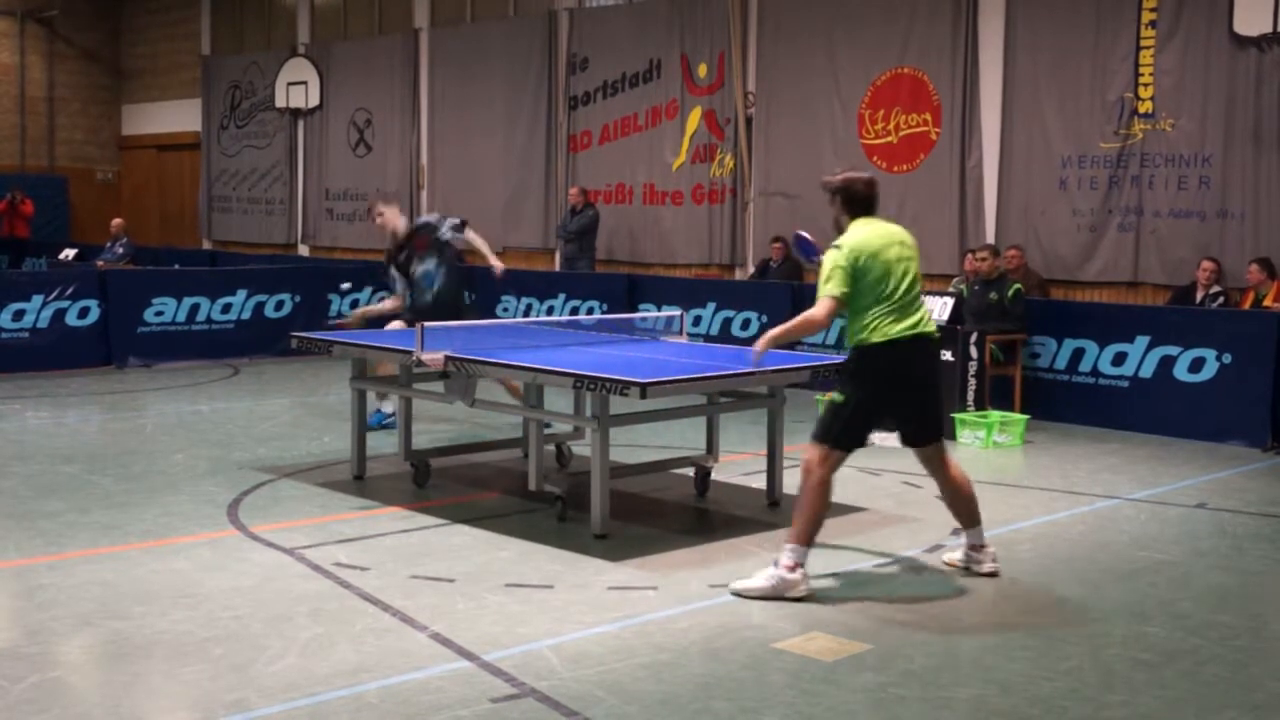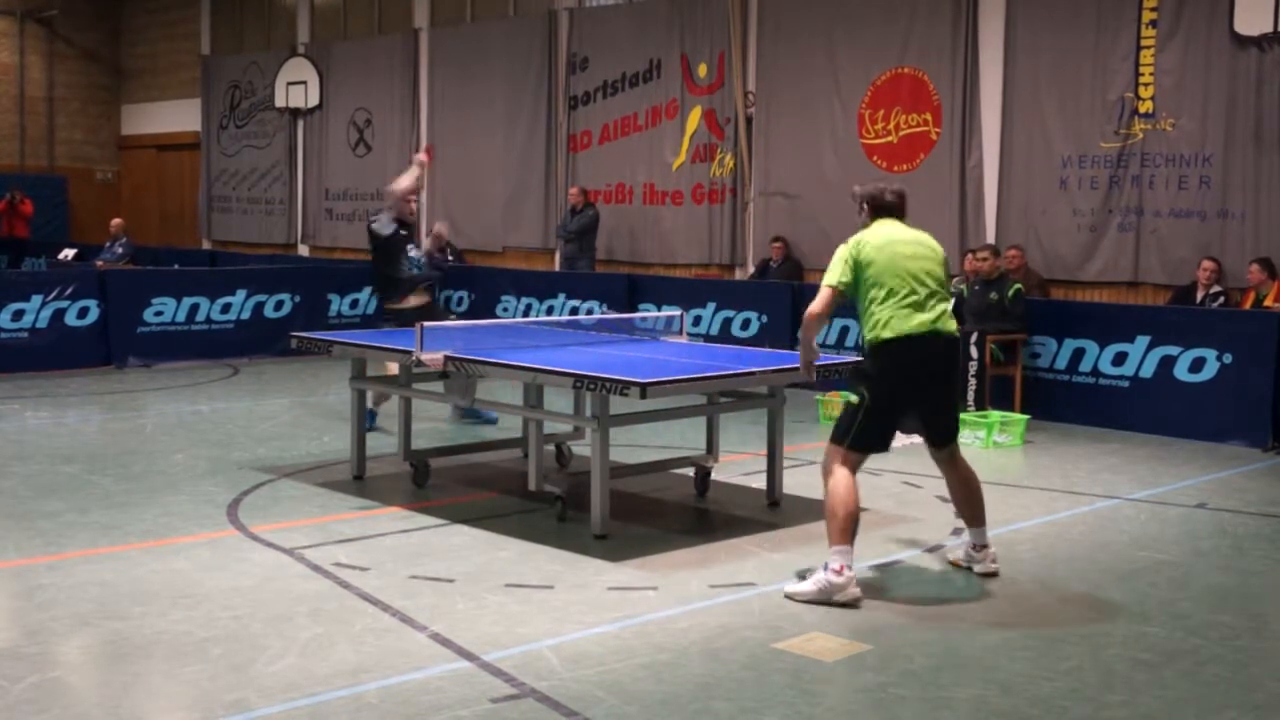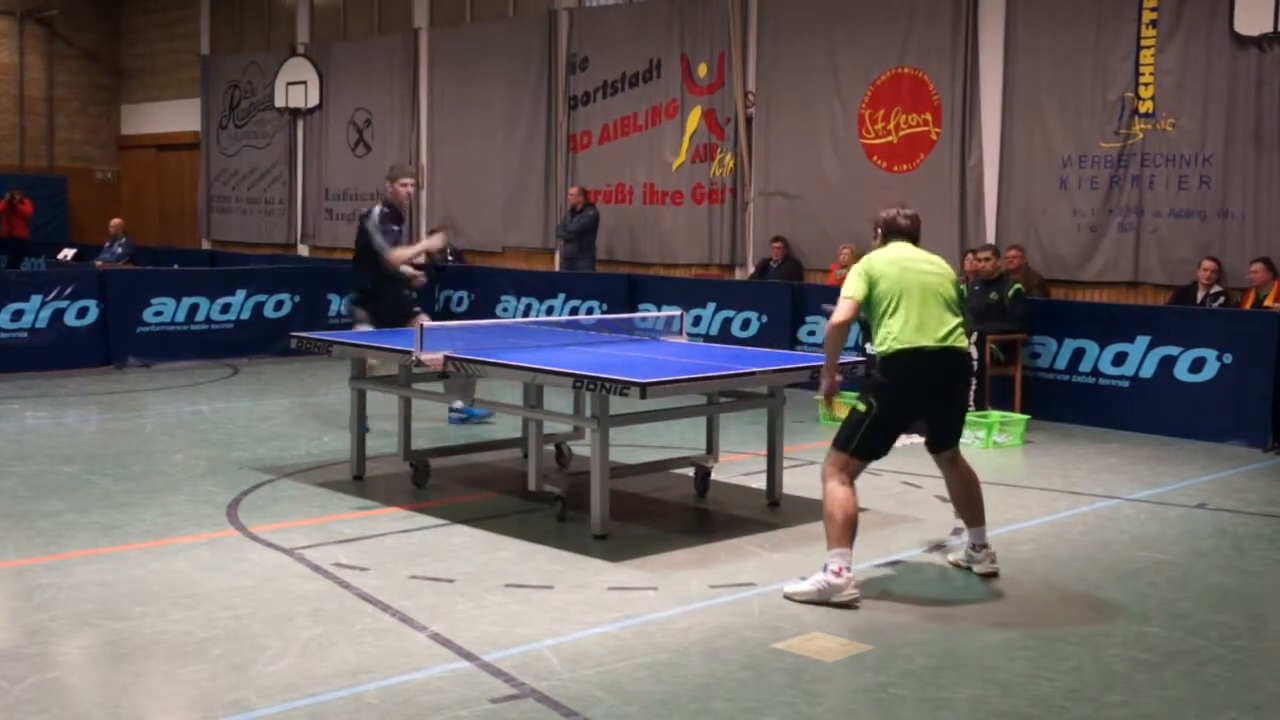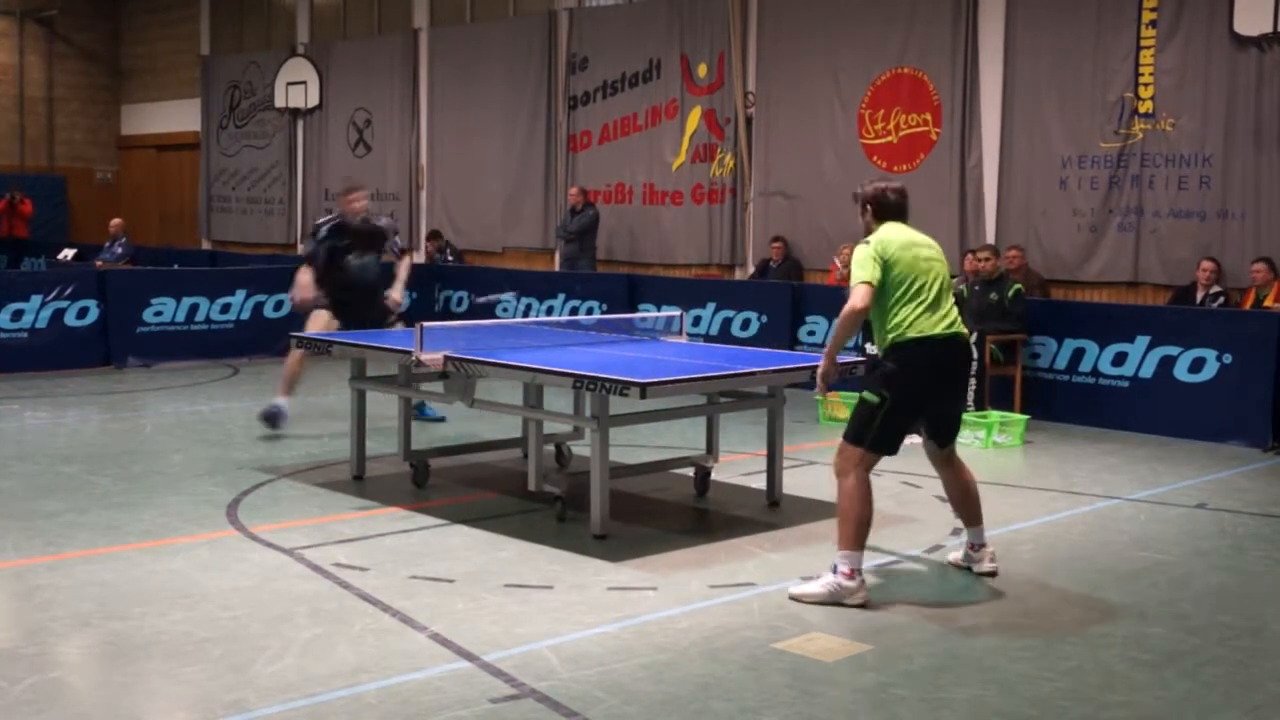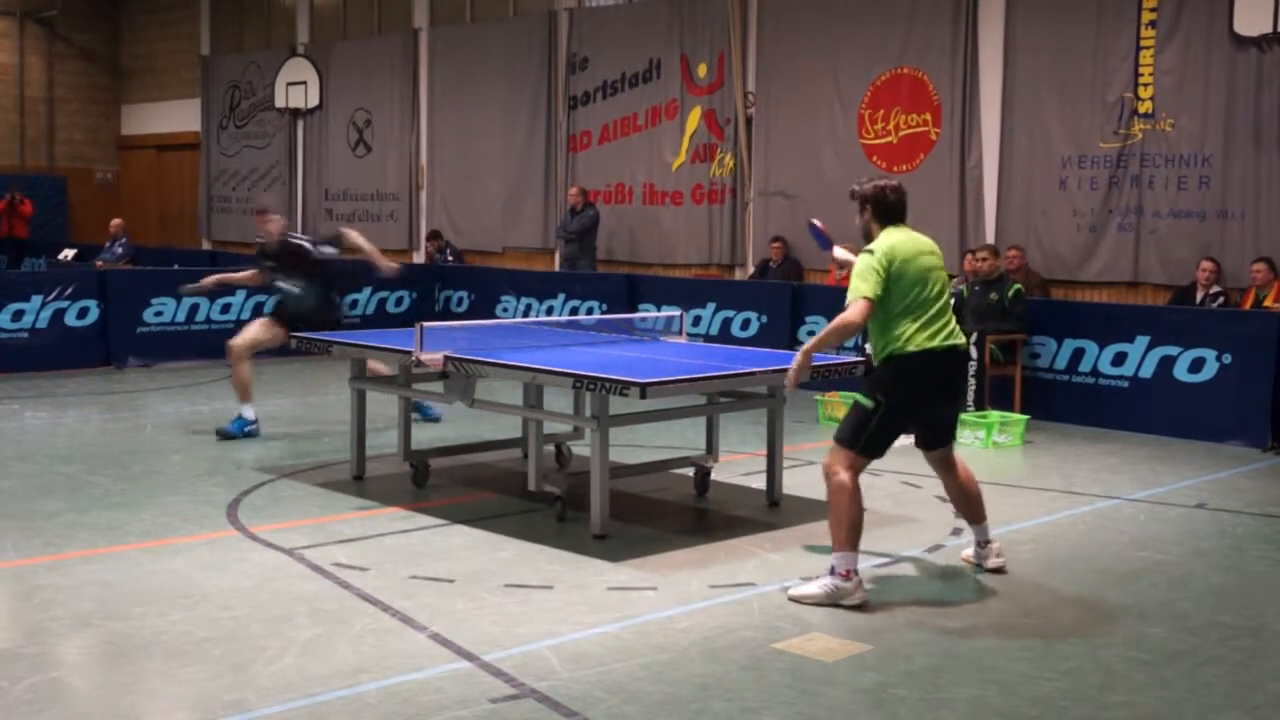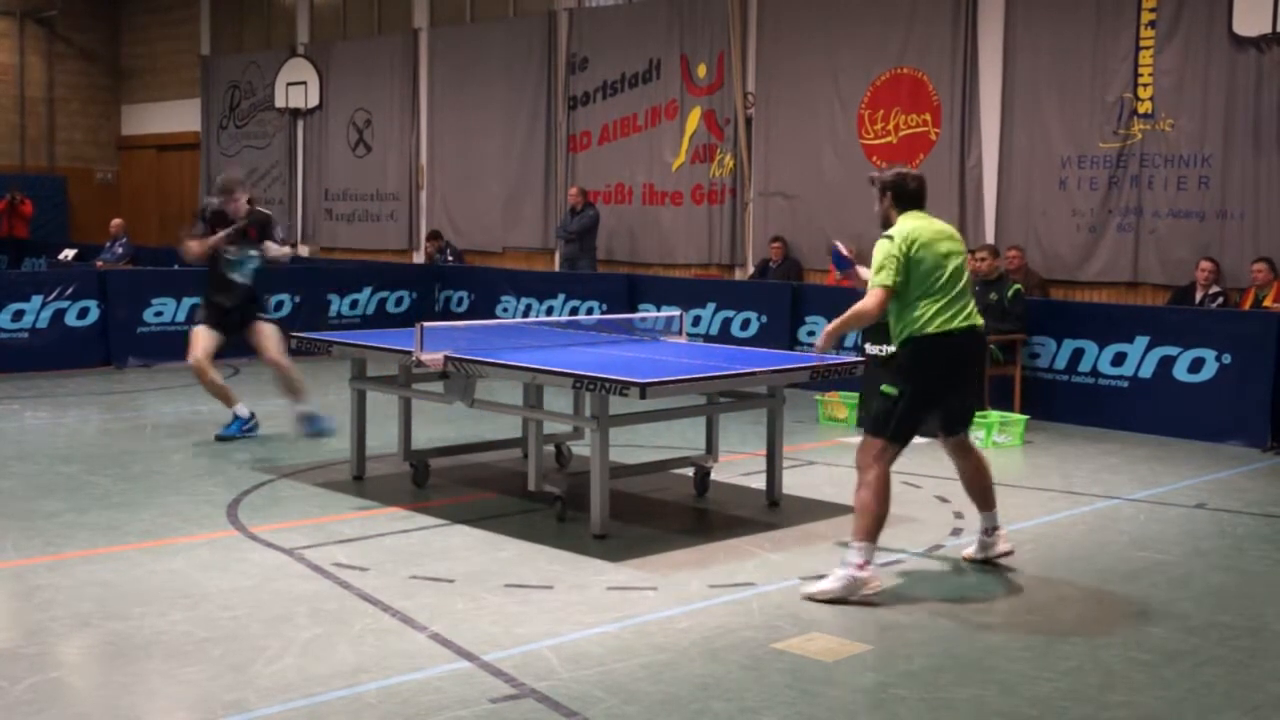
dt=0.2s
person 1, frame 1
left shoulder: (846, 247)
right shoulder: (904, 237)
left elbow: (822, 315)
left wrist: (774, 335)
left hip: (877, 359)
right hip: (921, 353)
left knee: (818, 461)
right knee: (936, 458)
left ankle: (790, 569)
right ankle: (979, 550)
person 1, frame 2
left shoulder: (855, 246)
right shoulder: (930, 244)
left elbow: (817, 311)
left wrist: (806, 347)
left hip: (892, 355)
right hip: (943, 352)
left knee: (839, 461)
right knee: (946, 452)
left ankle: (838, 572)
right ankle: (980, 549)
person 1, frame 3
left shoulder: (869, 264)
right shoulder: (941, 266)
left elbow: (840, 321)
left wrist: (829, 372)
left hip: (903, 368)
right hip: (954, 364)
left knee: (838, 469)
right knee: (949, 454)
left ankle: (837, 575)
right ankle: (980, 550)
person 1, frame 4
left shoulder: (873, 245)
right shoulder: (929, 245)
left elbow: (859, 306)
left wrist: (829, 357)
left hip: (910, 357)
right hip: (954, 353)
left knee: (851, 462)
right knee: (943, 454)
left ankle: (848, 577)
right ankle: (978, 550)
person 1, frame 5
left shoulder: (877, 253)
right shoulder: (927, 246)
left elbow: (856, 318)
left wrist: (807, 352)
right wrist: (857, 264)
left hip: (906, 367)
right hip: (950, 363)
left knee: (840, 466)
right knee: (943, 458)
left ankle: (844, 577)
right ankle: (986, 547)
person 1, frame 6
left shoulder: (895, 237)
right shoulder: (948, 232)
left elbow: (874, 305)
left wrist: (831, 330)
left hip: (928, 350)
right hip: (969, 345)
left knee: (873, 456)
right knee: (959, 443)
left ankle: (859, 568)
right ankle: (992, 536)
person 2, frame 1
left shoulder: (429, 226)
right shoulder: (395, 257)
left elbow: (467, 233)
right elbow: (401, 302)
left wrist: (491, 259)
right wrist: (364, 312)
left hip: (453, 315)
right hip: (422, 316)
right ankle: (386, 412)
person 2, frame 2
left shoulder: (409, 229)
right shoulder: (382, 226)
right elbow: (394, 193)
right wrist: (417, 165)
left hip: (427, 310)
right hip: (398, 316)
left ankle: (464, 405)
right ankle: (370, 409)
person 2, frame 3
left shoulder: (397, 215)
right shoulder: (376, 217)
right elbow: (393, 258)
left wrist: (409, 272)
right wrist: (426, 245)
left hip: (400, 299)
right hip: (368, 302)
left ankle: (458, 406)
person 2, frame 4
left shoulder: (380, 228)
right shoulder: (327, 228)
left elbow: (403, 256)
right elbow: (308, 264)
left wrist: (398, 288)
right wrist: (302, 288)
left hip: (371, 300)
right hip: (335, 299)
right ankle: (280, 406)
person 2, frame 5
left shoulder: (301, 247)
right shoulder: (265, 249)
left elbow: (348, 235)
right elbow: (263, 276)
left wrist: (381, 261)
right wrist: (221, 278)
left hip: (323, 318)
right hip: (289, 315)
left knee: (368, 368)
right knee: (237, 347)
left ankle: (414, 401)
right ankle: (247, 418)
person 2, frame 6
left shoulder: (264, 218)
right shoulder: (211, 212)
left elbow: (284, 250)
right elbow: (190, 254)
left wrist: (279, 251)
right wrist: (219, 238)
left hip: (250, 302)
right hip: (217, 302)
left knee: (276, 360)
right knee: (196, 362)
left ankle: (305, 411)
right ankle: (243, 416)
